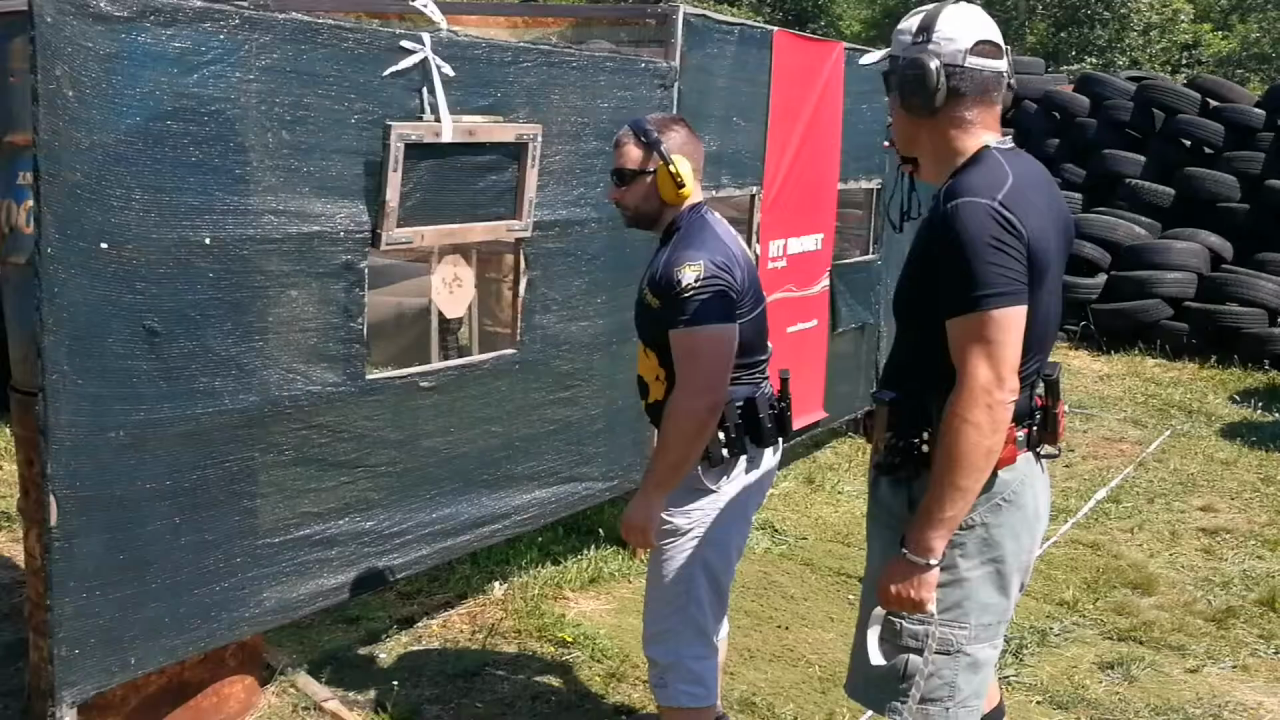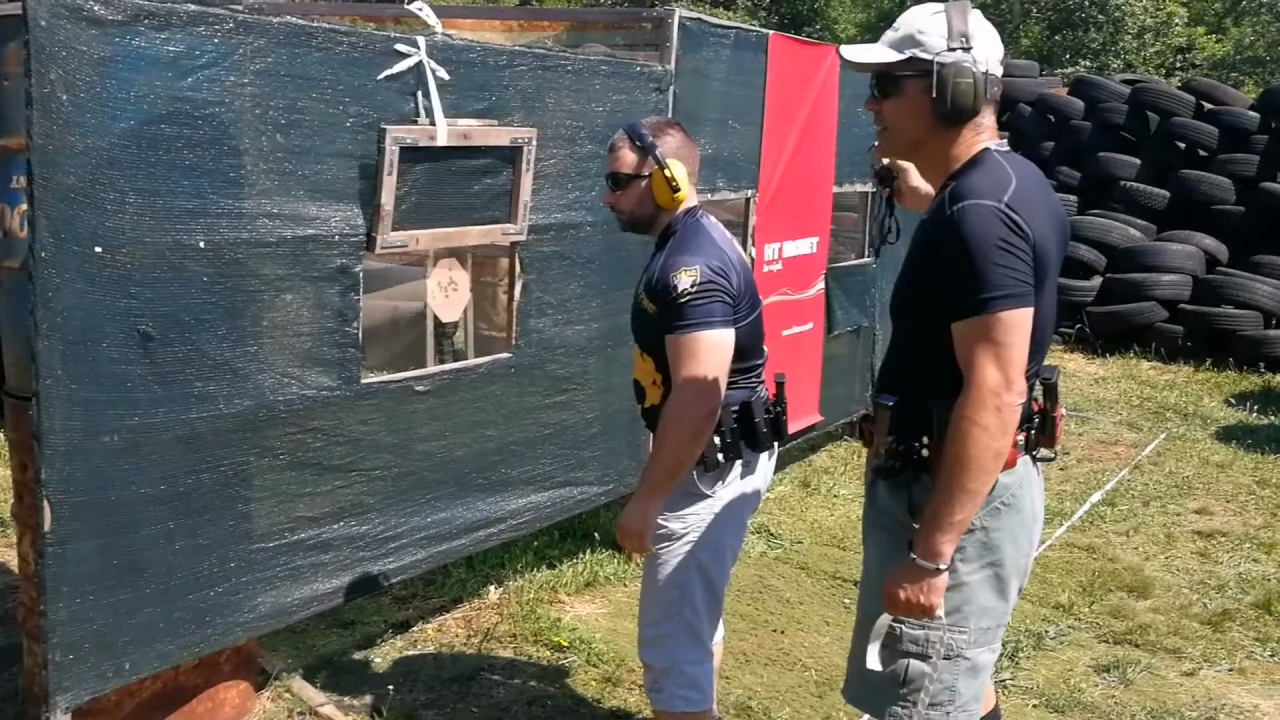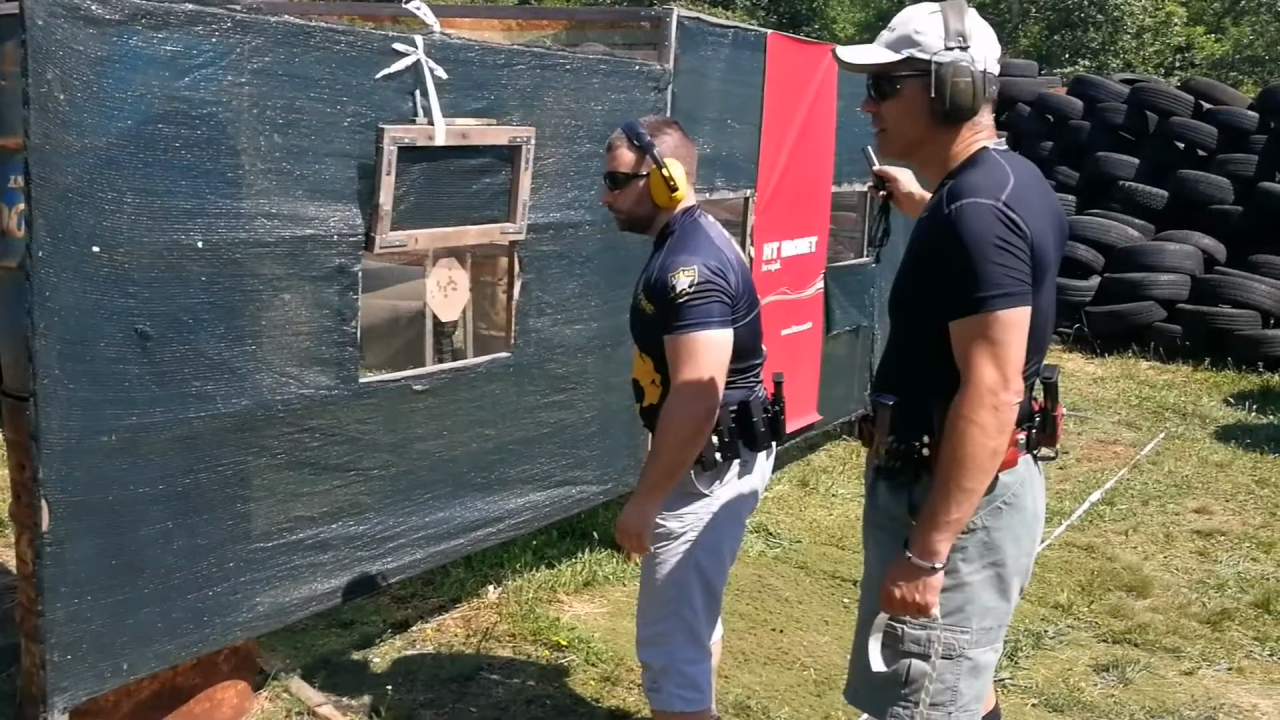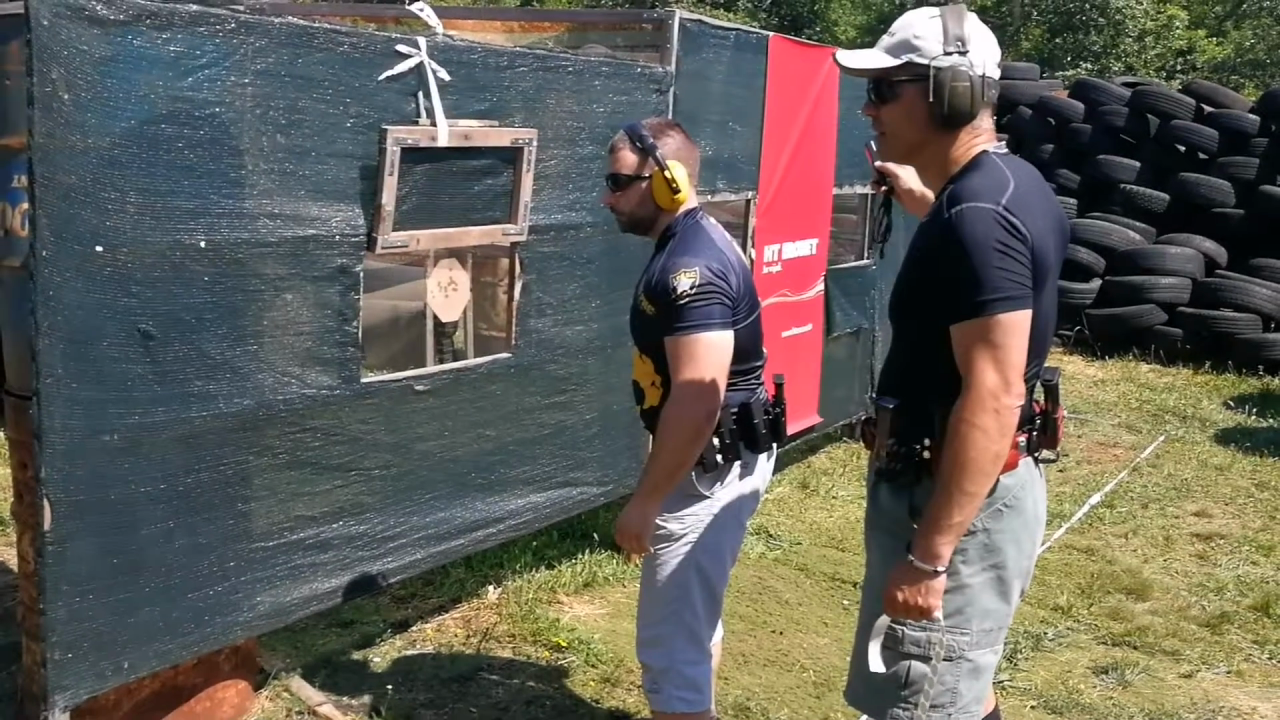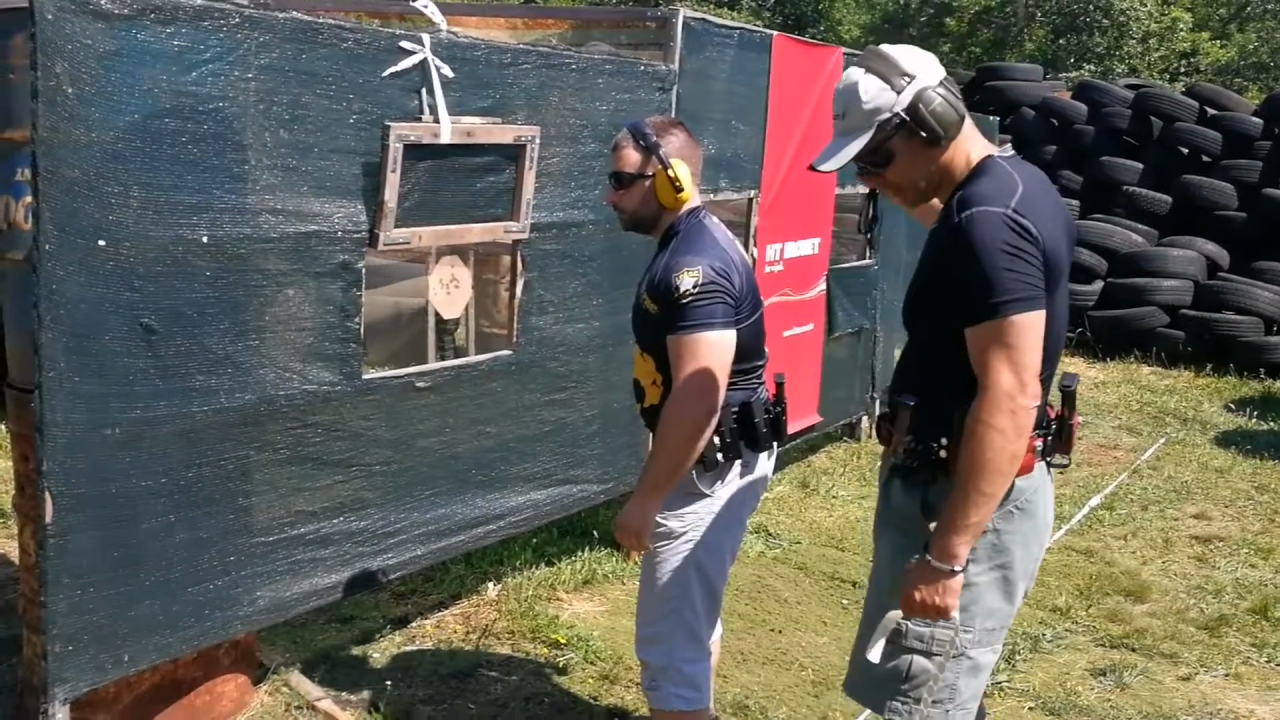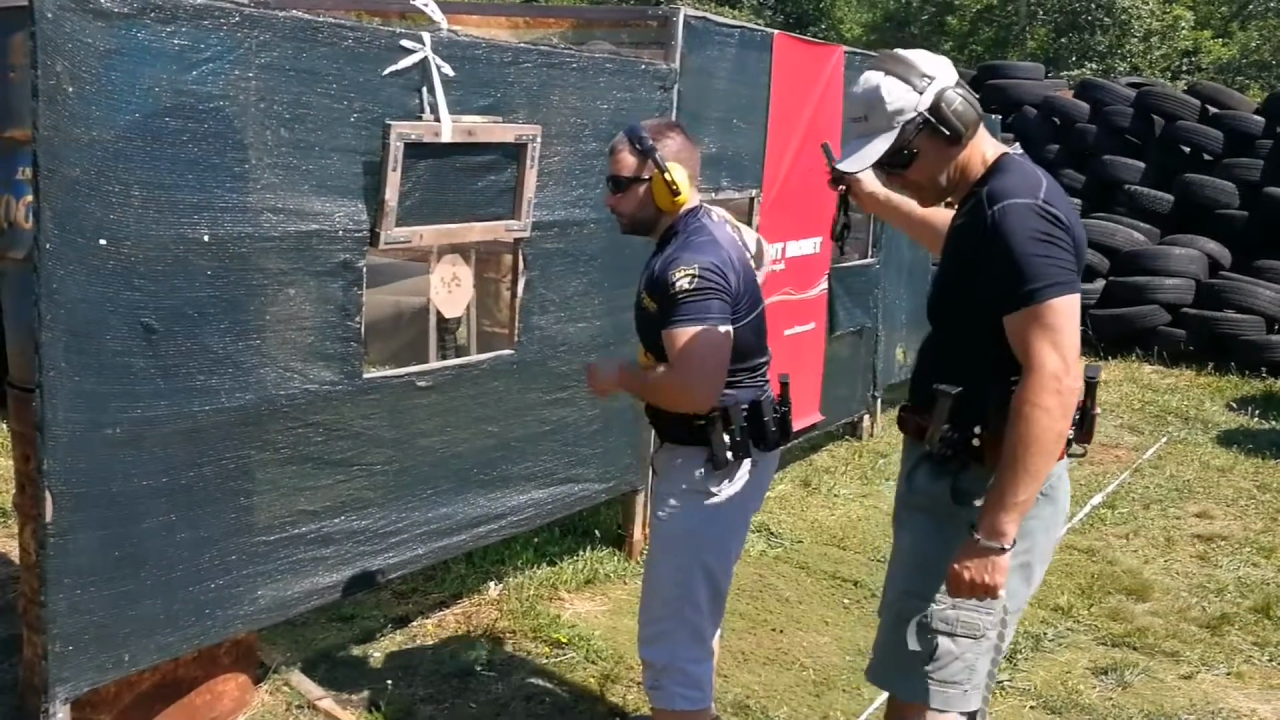
dt=0.5s
person 1, frame 1
left shoulder: (972, 210)
right shoulder: (1018, 175)
left elbow: (988, 393)
left wrist: (921, 548)
right wrist: (936, 178)
left hip: (958, 496)
right hip: (983, 481)
person 1, frame 2
left shoulder: (977, 210)
right shoulder: (1007, 180)
left elbow: (996, 394)
left wrist: (930, 553)
right wrist: (924, 200)
left hip: (953, 497)
right hip: (961, 484)
person 1, frame 3
left shoulder: (974, 209)
right shoulder: (1005, 179)
left elbow: (992, 393)
left wrist: (926, 550)
right wrist: (921, 206)
left hip: (953, 497)
right hip: (960, 484)
person 1, frame 4
left shoulder: (976, 215)
right shoulder: (1007, 183)
left elbow: (994, 397)
left wrist: (928, 555)
right wrist: (922, 203)
left hip: (956, 501)
right hip: (959, 488)
person 1, frame 5
left shoulder: (988, 220)
right shoulder: (1012, 183)
left elbow: (1010, 398)
left wrist: (946, 555)
right wrist: (920, 204)
left hip: (964, 500)
right hip: (956, 485)
person 1, frame 6
left shoulder: (1017, 214)
right shoulder: (994, 200)
left elbow: (1054, 381)
left wrist: (994, 535)
right wrist: (880, 202)
left hip: (982, 488)
right hip: (954, 472)
person 2, frame 1
left shoulder: (695, 260)
right shoulder: (695, 238)
left elbow: (702, 396)
left wrist: (650, 495)
right wrist: (661, 481)
left hip: (713, 462)
right hip: (714, 454)
left knee: (676, 632)
right knee: (700, 608)
person 2, frame 2
left shoulder: (691, 264)
right shoulder: (690, 243)
left elbow: (698, 399)
left wrist: (646, 499)
right wrist: (657, 483)
left hip: (709, 466)
right hip: (711, 458)
left knee: (672, 635)
right knee: (695, 612)
person 2, frame 3
left shoulder: (690, 265)
right shoulder: (688, 243)
left elbow: (697, 400)
left wrist: (644, 500)
right wrist: (656, 485)
left hip: (708, 466)
right hip: (710, 459)
left knee: (670, 637)
right knee: (694, 613)
person 2, frame 4
left shoulder: (690, 266)
right shoulder: (690, 245)
left elbow: (698, 401)
left wrist: (644, 501)
left hip: (709, 468)
right hip: (708, 461)
left knee: (670, 640)
right knee: (693, 616)
person 2, frame 5
left shoulder: (694, 265)
right shoulder: (691, 243)
left elbow: (698, 399)
left wrist: (644, 499)
left hip: (708, 466)
right hip: (707, 460)
left knee: (669, 636)
right knee: (692, 613)
person 2, frame 6
left shoulder: (692, 263)
right shoulder: (705, 231)
left elbow: (693, 388)
left wrist: (620, 377)
left hip: (712, 461)
right hip: (716, 452)
left knee: (672, 632)
right knee: (690, 609)
